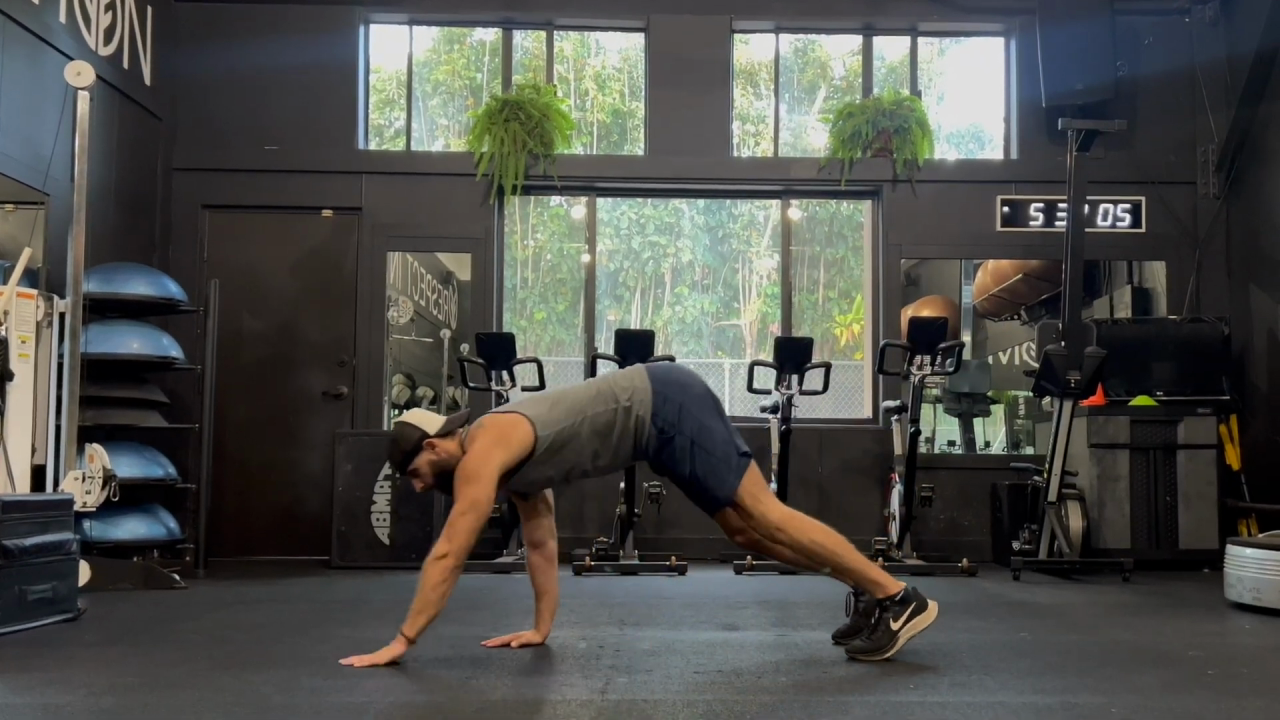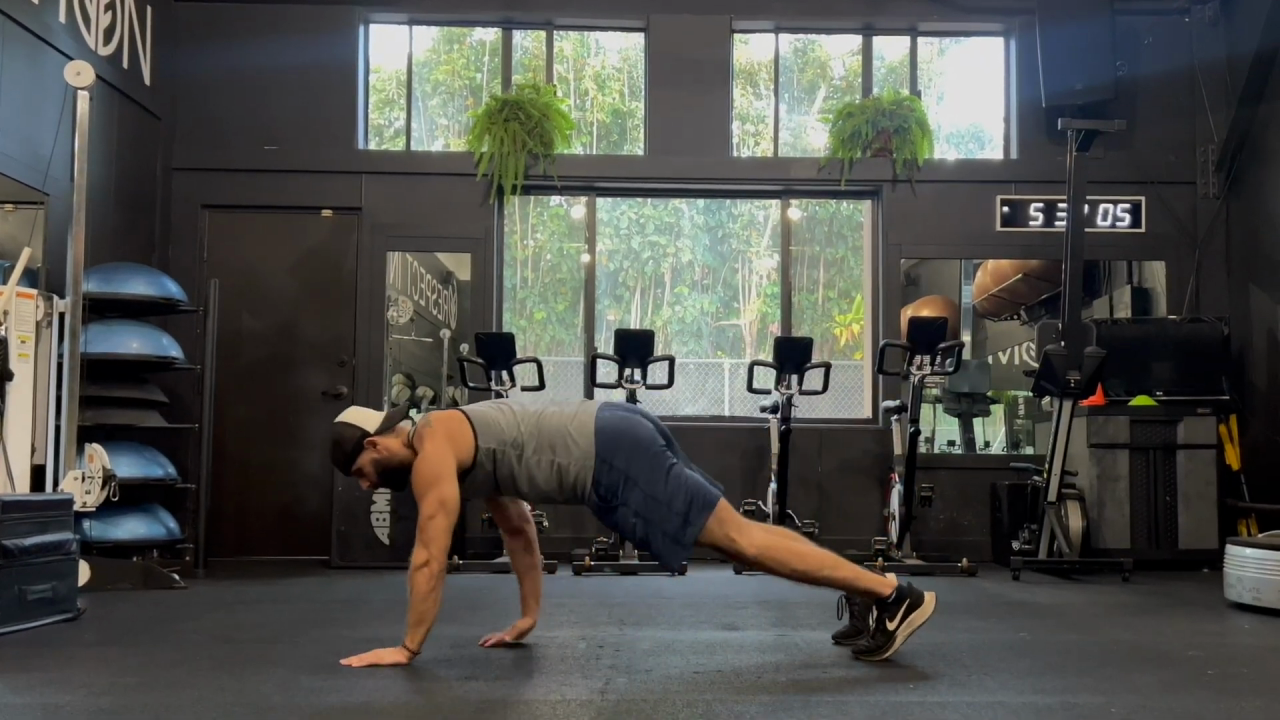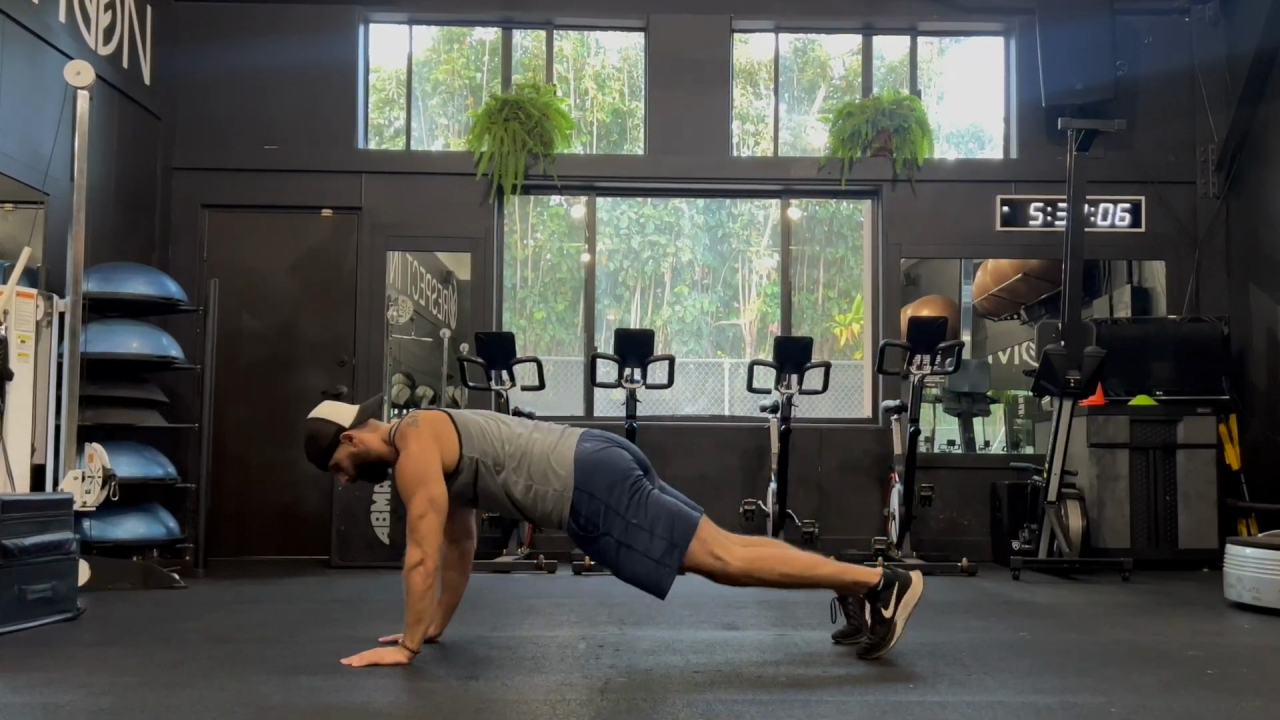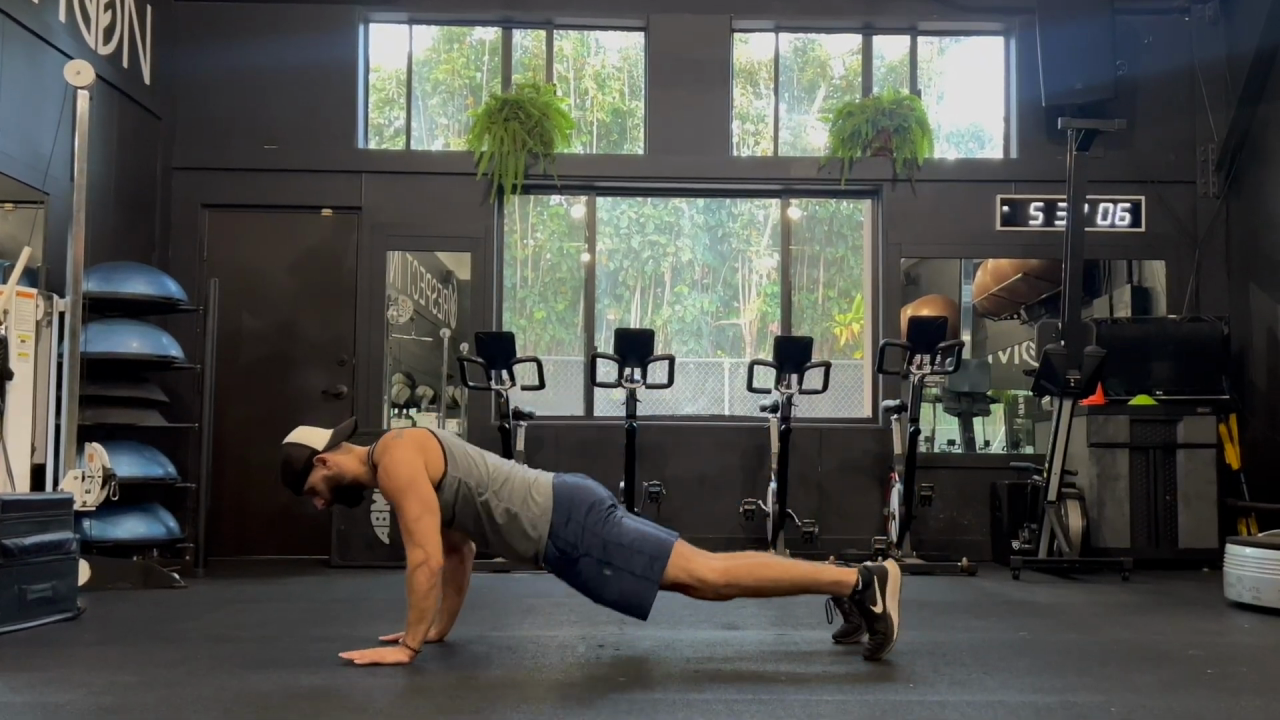
dt=0.4s
person 1, frame 1
left shoulder: (483, 450)
right shoulder: (508, 465)
left elbow: (448, 554)
right elbow: (541, 543)
left wrist: (402, 641)
right wrist: (542, 627)
left hip: (667, 405)
right hip: (659, 414)
left knee: (763, 516)
right knee: (744, 529)
left ankle: (898, 599)
right ankle: (868, 593)
person 1, frame 2
left shoulder: (430, 449)
right shoulder: (462, 449)
left elbow: (428, 559)
right elbow: (517, 527)
left wrist: (408, 648)
right wrist: (529, 613)
left hip: (613, 459)
right hip: (619, 433)
left knee: (740, 541)
right knee: (738, 535)
left ankle: (892, 594)
right ankle: (867, 591)
person 1, frame 3
left shoulder: (413, 446)
right shoulder: (435, 437)
left elbow: (422, 557)
right elbow: (458, 541)
left wrist: (408, 646)
right wrist: (435, 625)
left hip: (590, 490)
right hip: (599, 458)
left knee: (725, 561)
right knee: (721, 543)
left ankle: (882, 583)
right ankle: (855, 587)
person 1, frame 4
left shoulder: (394, 457)
right shoulder: (412, 461)
left elbow: (426, 558)
right elbow: (457, 552)
left wrist: (408, 646)
right wrist: (438, 628)
left hip: (567, 526)
right hip: (569, 508)
left knee: (706, 576)
right knee: (702, 567)
left ankle: (861, 579)
right ankle: (847, 586)
